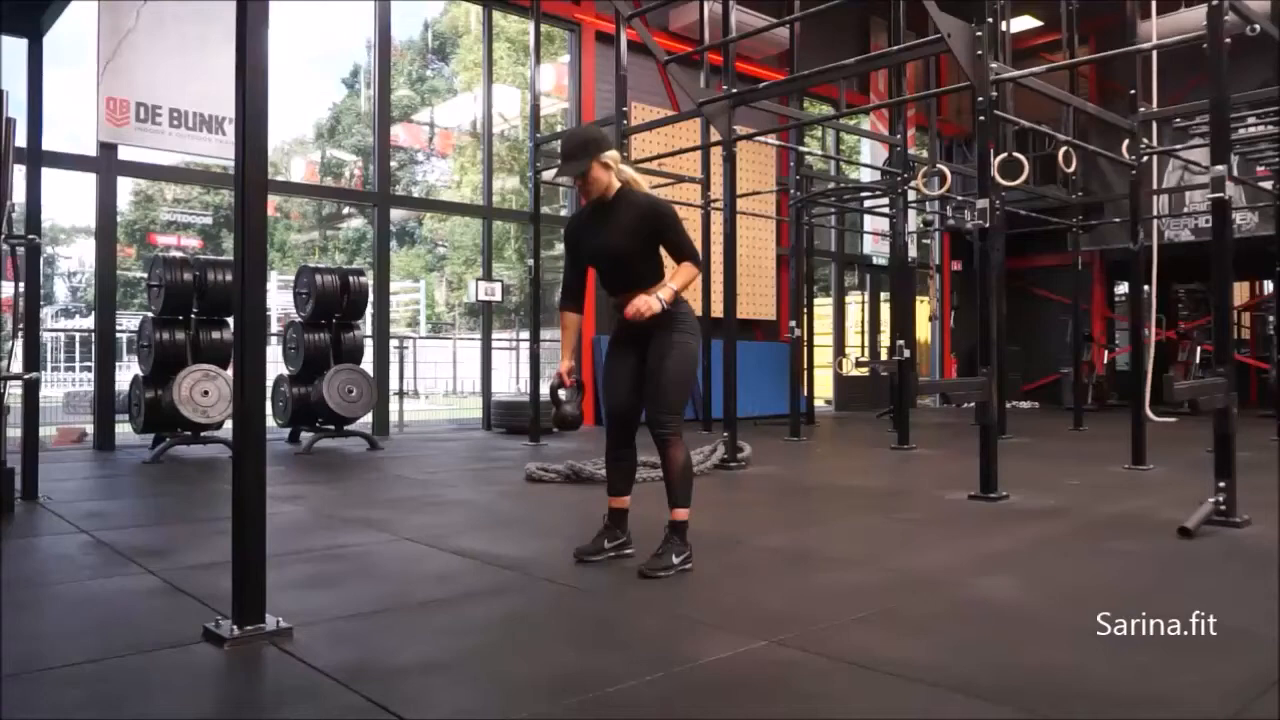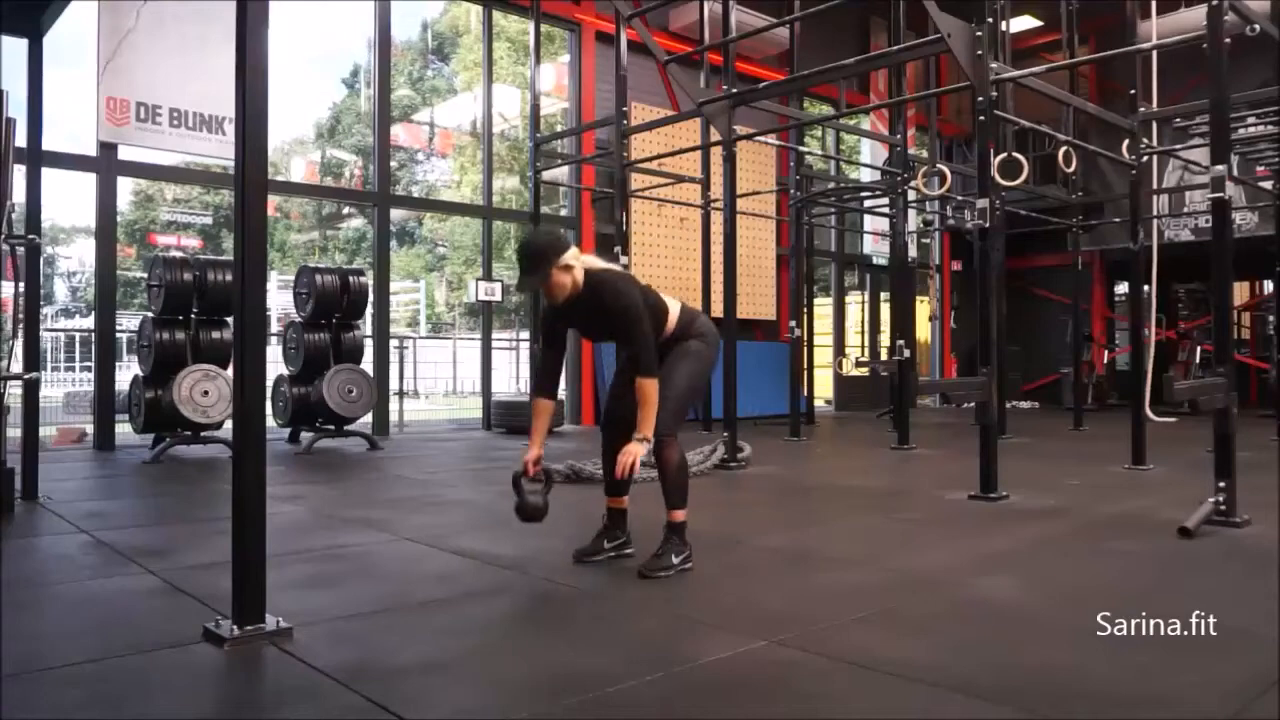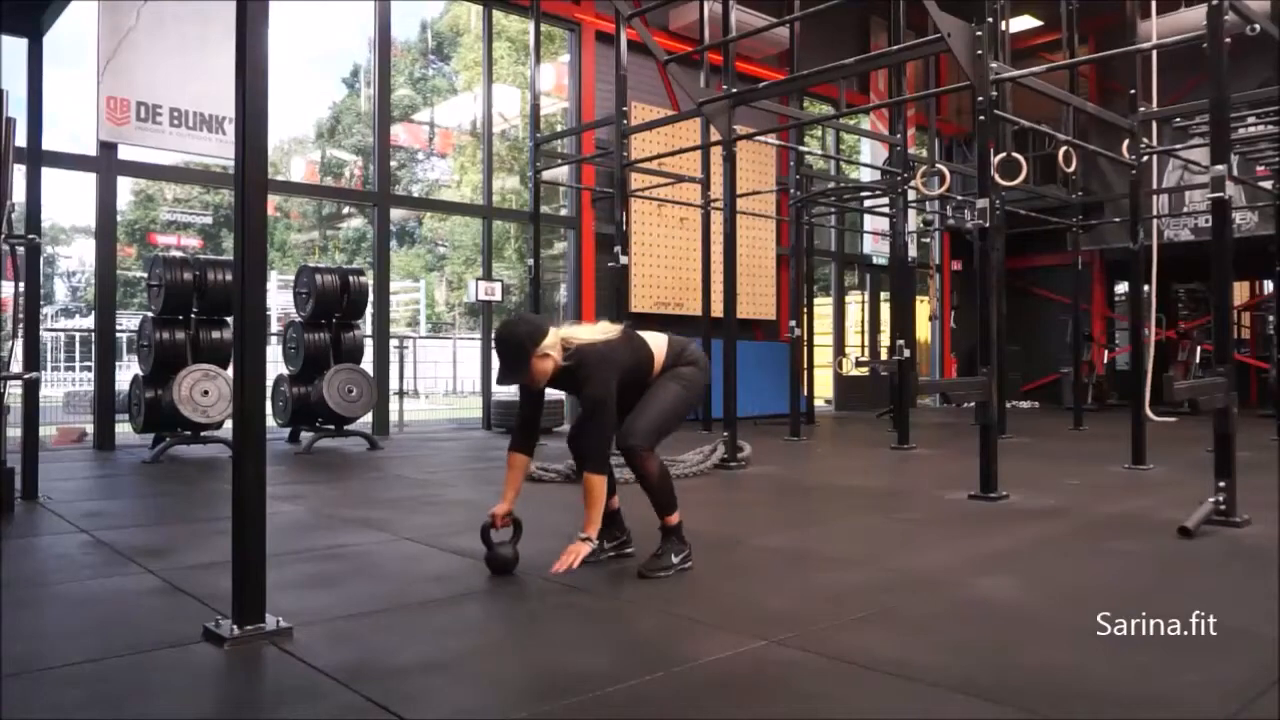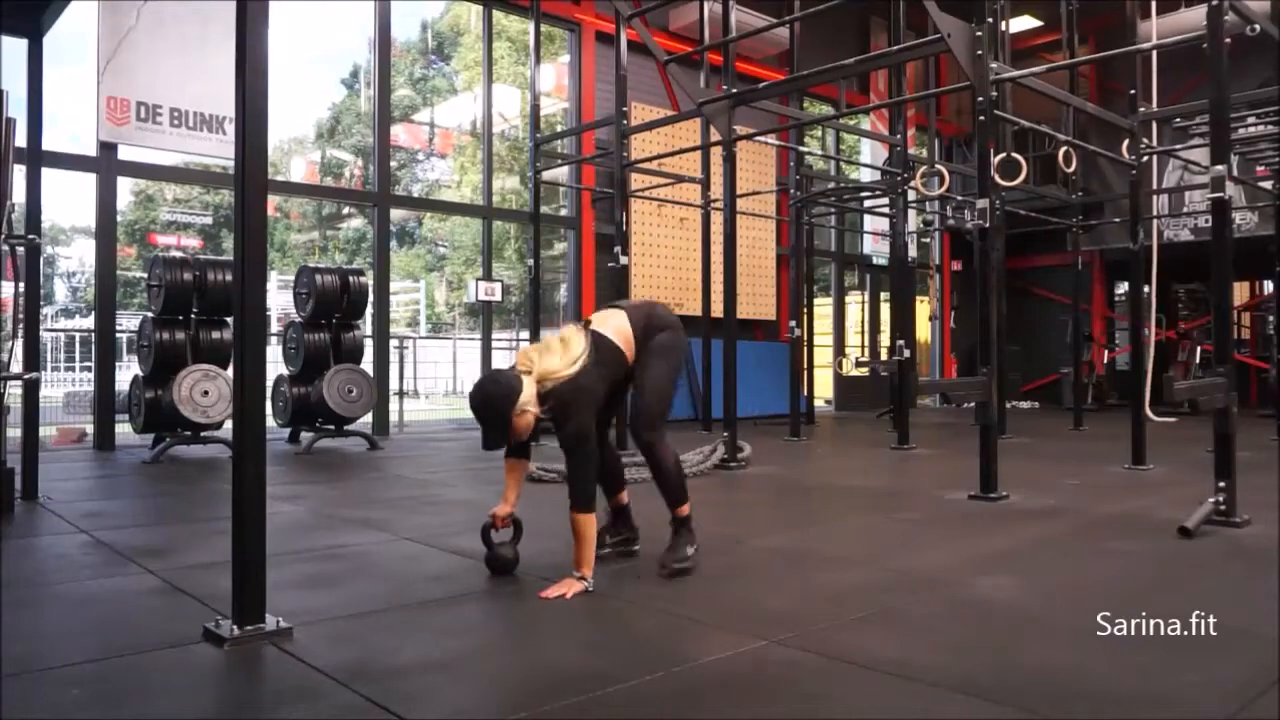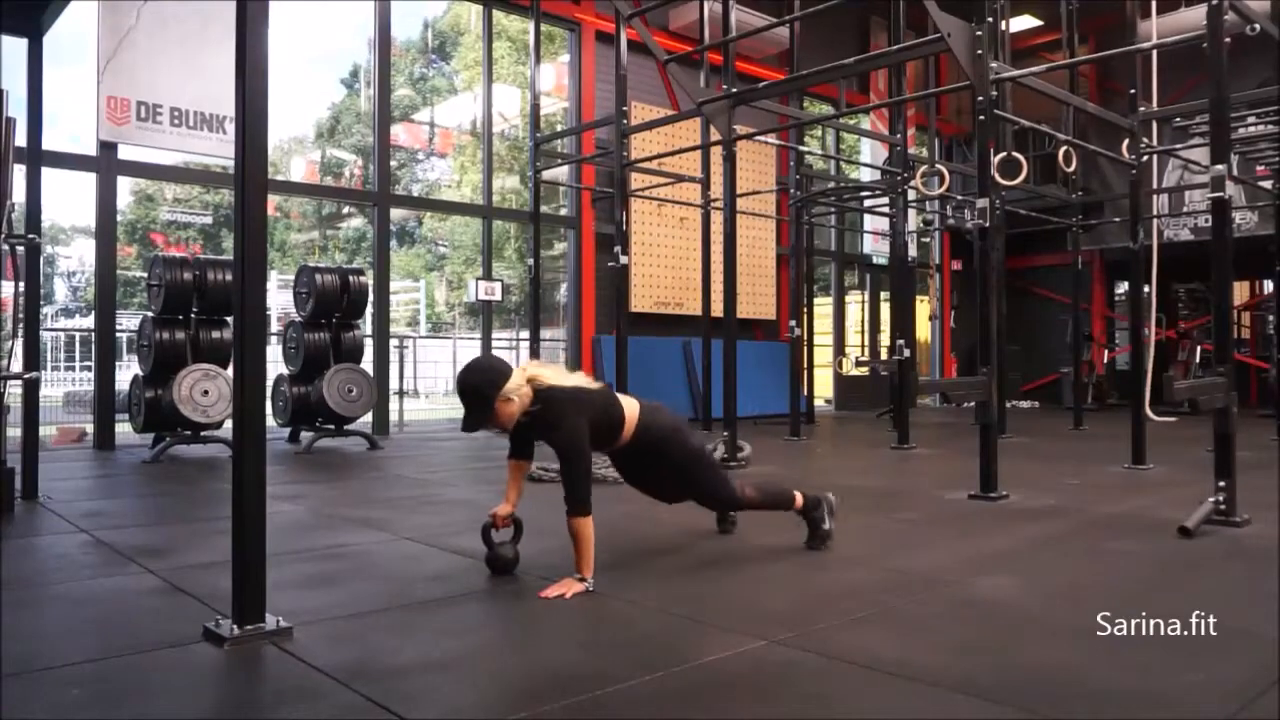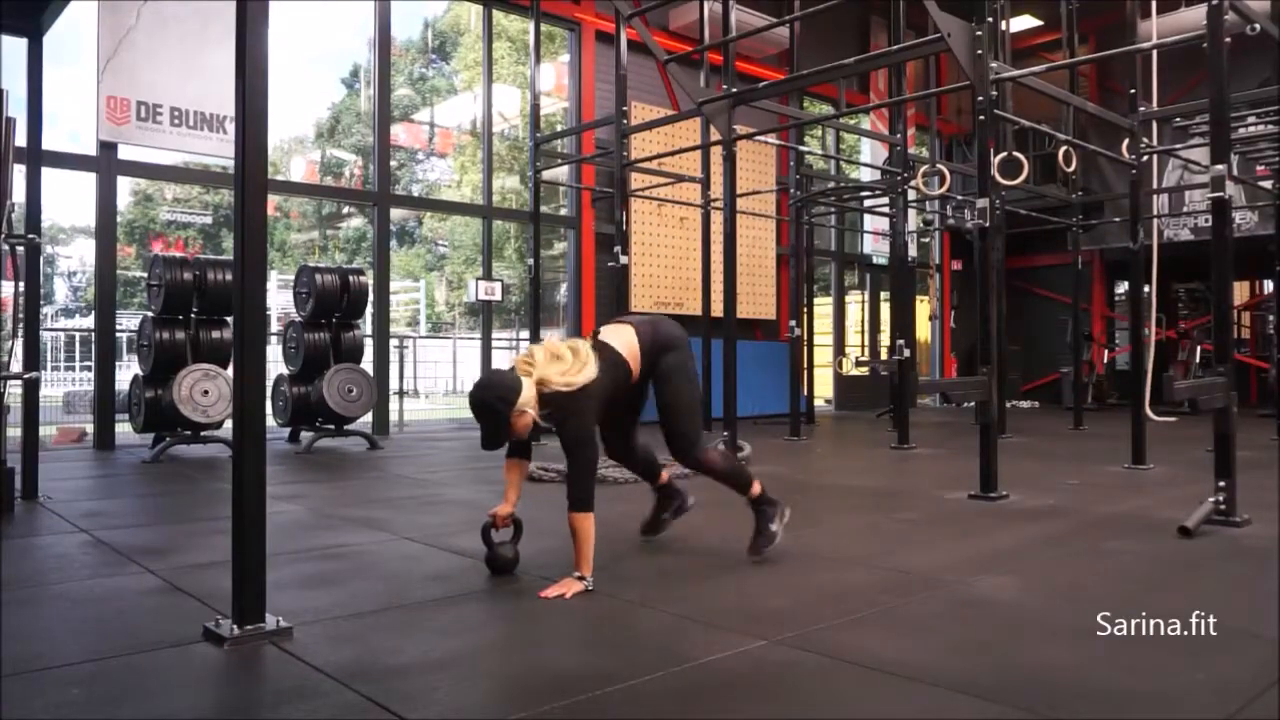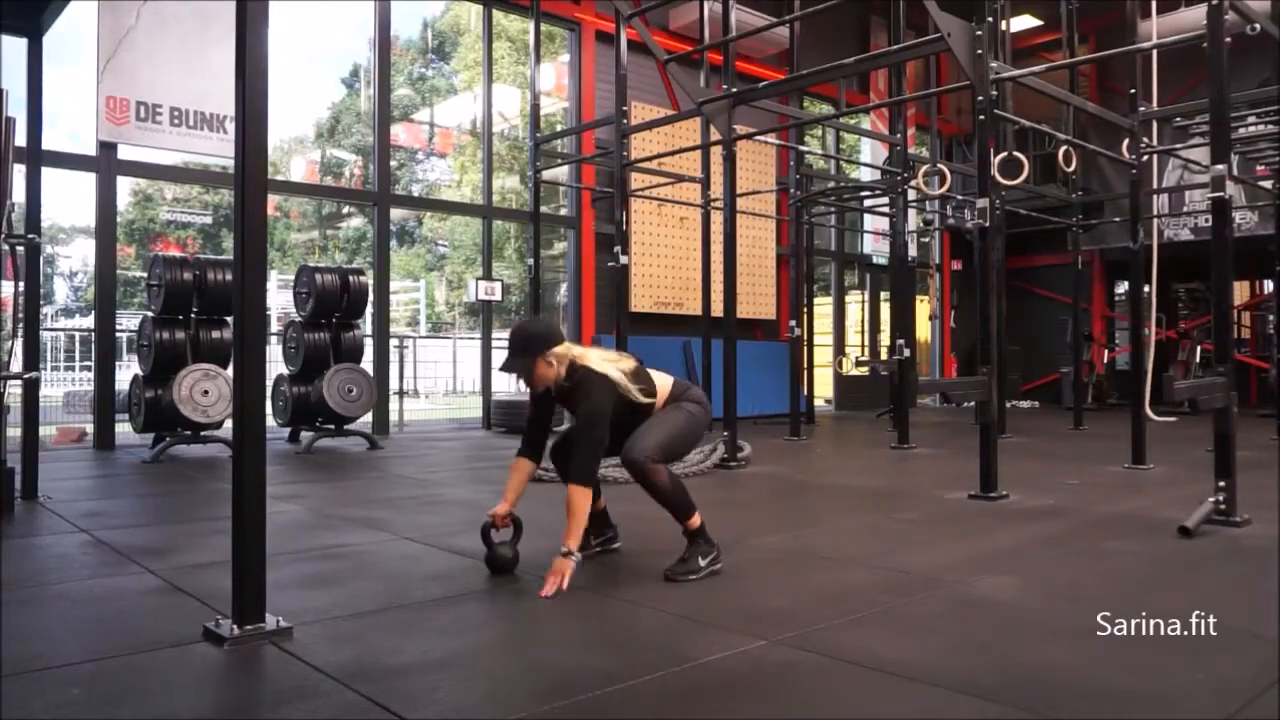
dt=0.3s
person 1, frame 1
left shoulder: (647, 207)
right shoulder: (579, 225)
left elbow: (690, 260)
right elbow: (572, 293)
left wrist: (658, 297)
right wrist: (566, 356)
left hip: (670, 325)
right hip: (627, 333)
left knee: (663, 426)
right knee: (618, 424)
left ankle: (679, 540)
right ankle: (616, 530)
person 1, frame 2
left shoulder: (614, 289)
right shoulder: (557, 310)
left elbow: (646, 364)
right elbow: (546, 376)
left wrist: (642, 438)
right wrist: (535, 445)
left hip: (690, 338)
right hip: (644, 350)
left knee: (661, 428)
right knee: (612, 423)
left ankle: (678, 542)
right ankle: (616, 531)
person 1, frame 3
left shoulder: (592, 365)
right shoulder: (541, 363)
left elbow: (597, 454)
right elbow: (523, 437)
left wrist: (587, 537)
right wrist: (507, 501)
left hip: (683, 367)
right hip: (641, 377)
left knee: (635, 440)
right knee: (579, 441)
left ankle: (676, 540)
right ankle: (615, 532)
person 1, frame 4
left shoulder: (570, 402)
right shoulder: (519, 384)
left elbow: (583, 484)
right elbow: (517, 446)
left wrist: (582, 576)
right wrist: (509, 502)
left hip: (656, 330)
right hip: (619, 330)
left knee: (646, 436)
right knee: (592, 441)
left ankle: (683, 532)
right ankle: (623, 529)
person 1, frame 5
left shoulder: (560, 412)
right shoulder: (522, 394)
left elbow: (578, 497)
right elbow: (520, 452)
left wrist: (584, 577)
right wrist: (508, 505)
left hip: (654, 435)
right hip: (627, 444)
left knee: (724, 494)
right knee: (674, 489)
left ankle: (815, 506)
right ankle: (726, 492)
person 1, frame 6
left shoulder: (568, 404)
right shoulder: (519, 386)
left elbow: (581, 488)
right elbow: (518, 447)
left wrist: (582, 575)
right wrist: (509, 502)
left hip: (661, 342)
right hip: (627, 339)
left knee: (686, 450)
right knee: (618, 444)
left ankle: (767, 507)
right ankle: (670, 495)
person 1, frame 7
left shoulder: (591, 385)
right shoulder: (547, 385)
left elbow: (586, 479)
right elbow: (531, 447)
left wrist: (568, 554)
right wrist: (507, 503)
left hip: (684, 407)
right hip: (641, 416)
left knee: (639, 457)
right knee: (565, 452)
left ankle: (704, 546)
right ankle: (603, 530)
